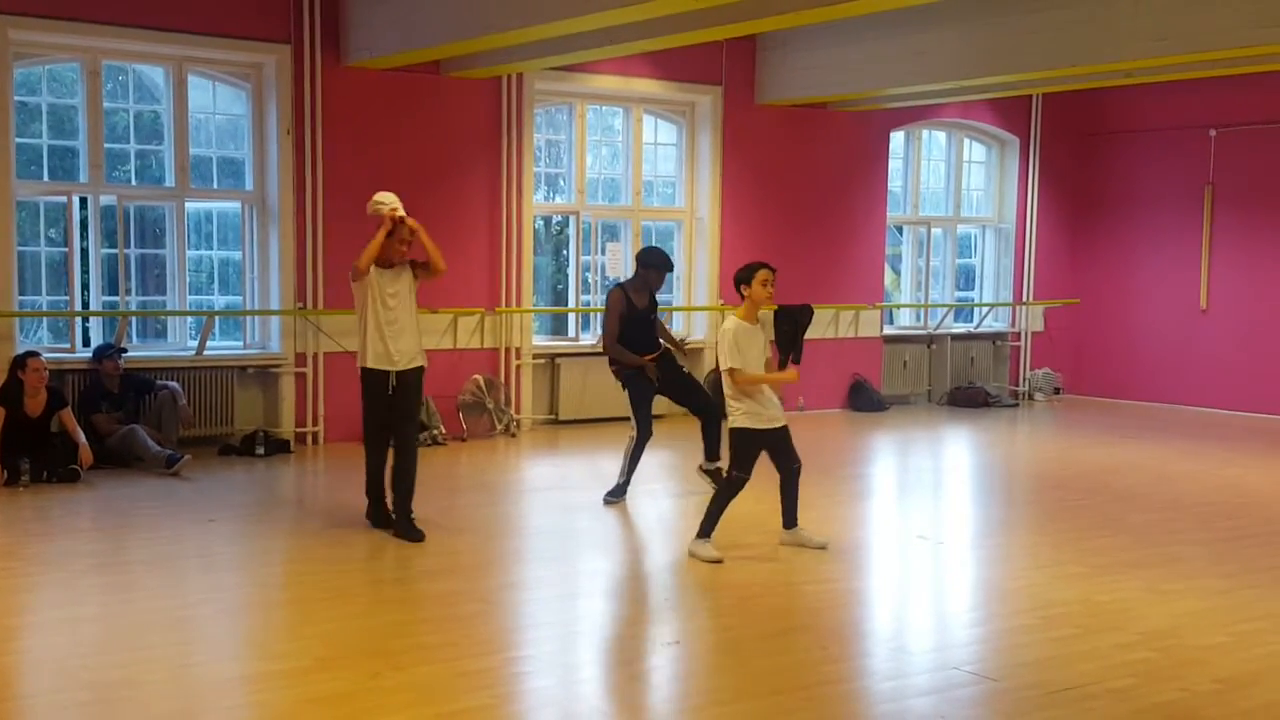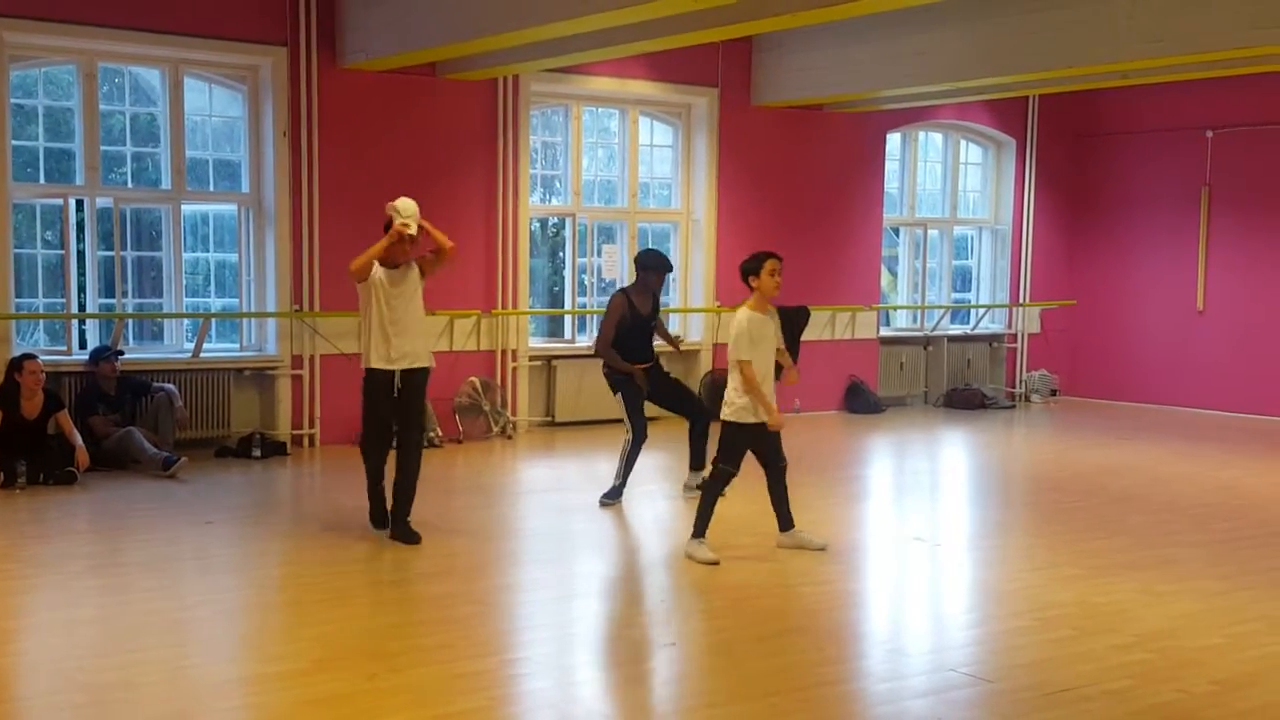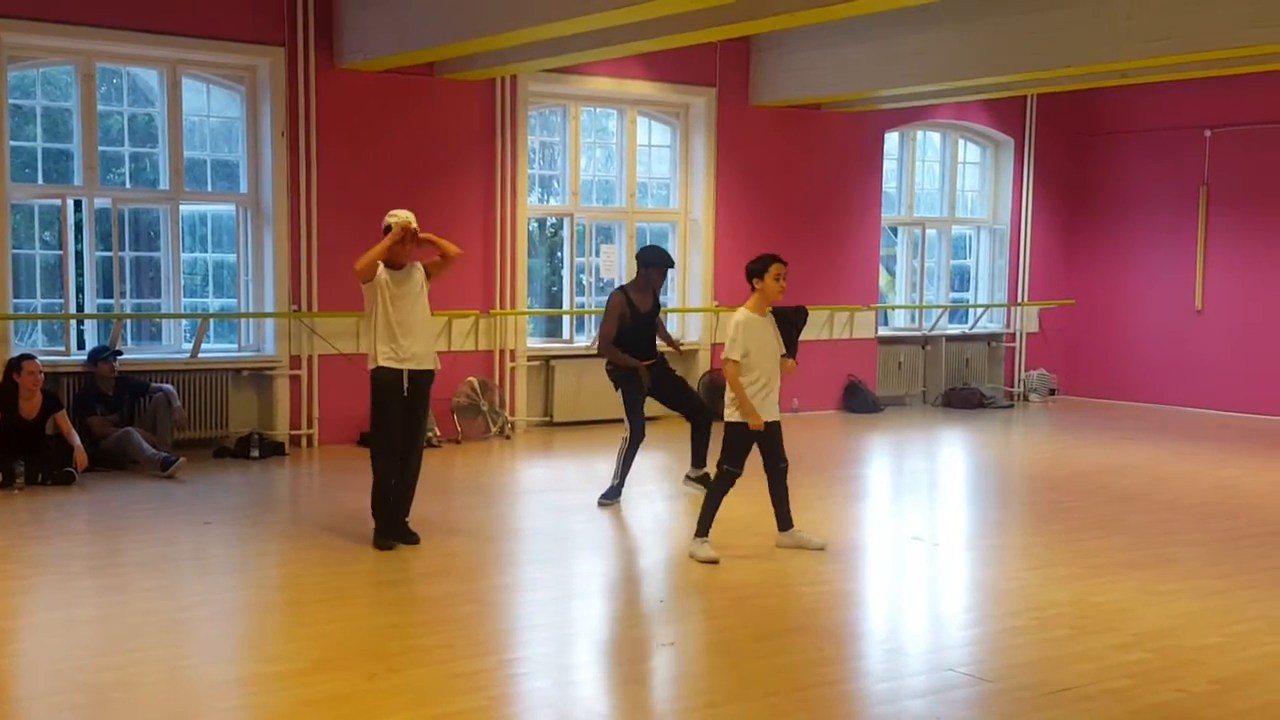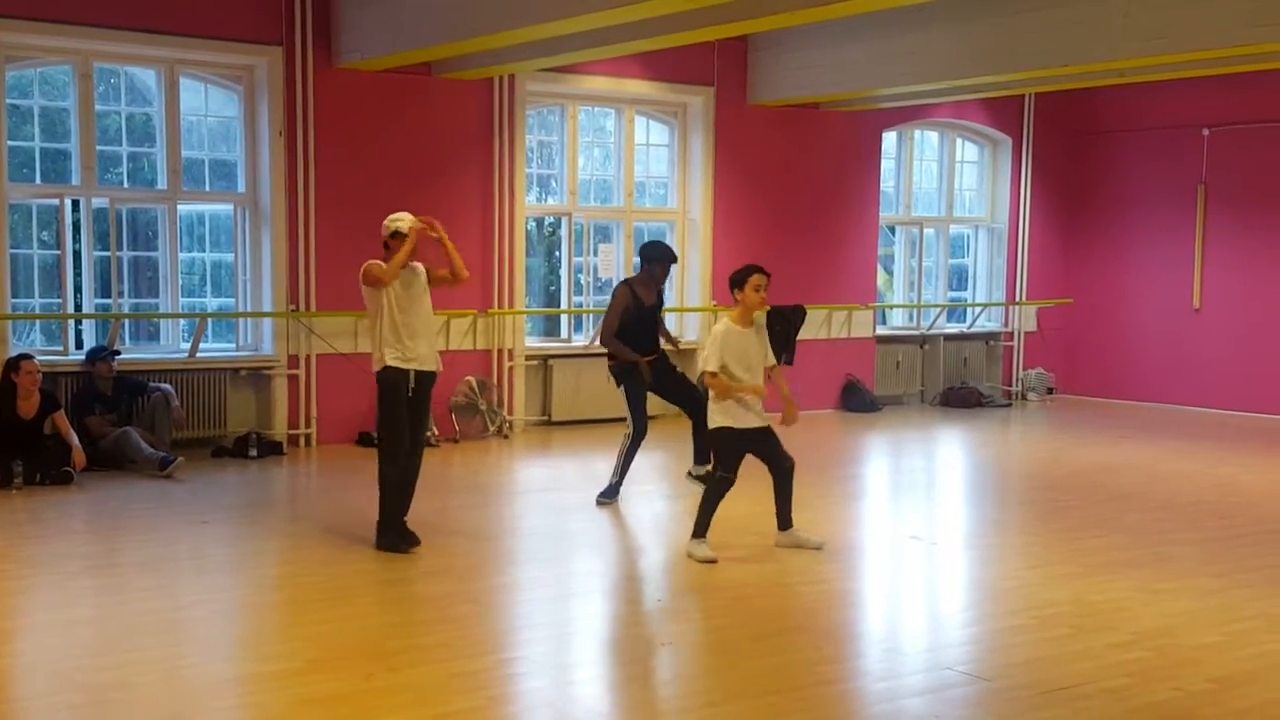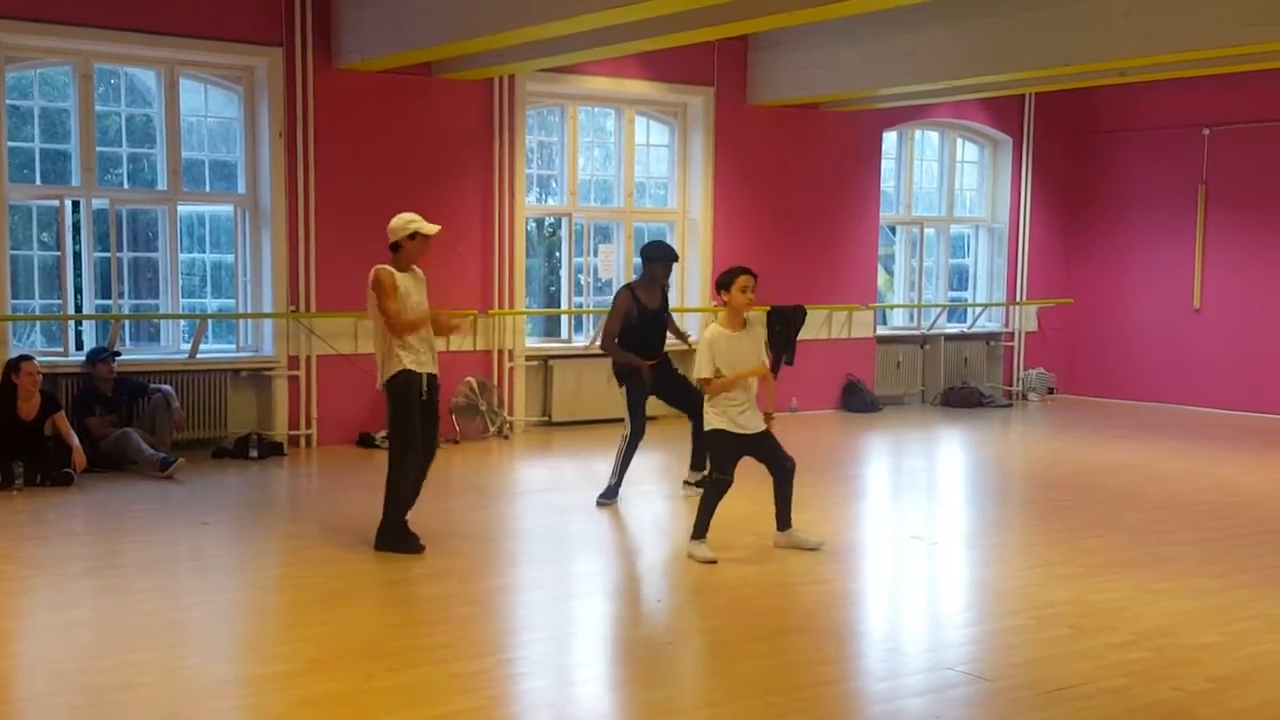
dt=0.2s
person 1, frame 1
left shoulder: (411, 269)
right shoulder: (363, 274)
left elbow: (440, 268)
right elbow: (362, 264)
left wrist: (417, 228)
right wrist: (386, 225)
left hip: (410, 365)
right hip: (375, 366)
left knee: (406, 441)
right knee: (376, 441)
left ankle: (403, 516)
right ankle: (376, 505)
person 1, frame 2
left shoulder: (418, 268)
right shoulder: (371, 273)
left elbow: (448, 249)
right elbow: (354, 269)
left wrist: (421, 224)
right wrist: (389, 237)
left hip: (415, 365)
right hip: (379, 366)
left knee: (411, 443)
right knee: (374, 441)
left ankle: (401, 519)
right ankle: (377, 498)
person 1, frame 3
left shoulder: (421, 272)
right shoulder: (375, 274)
left elbow: (455, 254)
right elbow: (359, 268)
left wrist: (424, 236)
right wrist: (392, 236)
left hip: (421, 366)
right hip: (386, 366)
left knee: (412, 447)
right knee: (386, 444)
left ankle: (398, 520)
right ankle: (382, 521)
person 1, frame 4
left shoulder: (422, 272)
right shoulder: (373, 270)
left elbow: (462, 277)
right elbow: (384, 277)
left wrist: (442, 237)
right wrist: (410, 239)
left hip: (424, 367)
right hip: (392, 367)
left knee: (414, 449)
right knee: (394, 448)
left ankle: (398, 521)
right ankle: (388, 529)
person 1, frame 5
left shoulder: (419, 276)
right shoulder: (383, 275)
right elbow: (398, 325)
left wrist: (446, 324)
right wrist: (434, 317)
left hip: (427, 371)
right hip: (401, 372)
left knee: (425, 450)
right knee: (406, 452)
left ankle: (397, 520)
right ankle: (390, 531)
person 2, frame 1
left shoulder: (759, 326)
right shoulder: (730, 329)
right elbow: (736, 377)
left wrist: (778, 382)
right wrist: (779, 377)
left hip: (771, 414)
right hip: (745, 419)
left knee: (791, 467)
right knee: (736, 479)
left ankle: (790, 530)
right ankle: (701, 539)
person 2, frame 2
left shoulder: (772, 316)
right shoulder: (743, 320)
right elbow: (745, 371)
left wrist: (789, 366)
right wrist: (769, 409)
left hip: (766, 412)
right hip: (740, 412)
left knee: (777, 467)
right knee: (722, 473)
left ankle: (787, 531)
right ankle: (696, 539)
person 2, frame 3
left shoulder: (768, 319)
right shoulder: (741, 321)
right elbow: (729, 370)
left wrist: (787, 364)
right wrist: (749, 412)
left hip: (768, 412)
right hip: (742, 414)
left knee: (778, 468)
right knee: (728, 474)
left ankle: (786, 531)
right ankle: (700, 539)
person 2, frame 4
left shoulder: (760, 328)
right shoulder: (721, 332)
left elbow: (771, 369)
right elbow: (710, 379)
left wrist: (789, 400)
right wrist: (751, 389)
left hip: (755, 418)
right hip: (727, 418)
left knee: (784, 465)
right knee: (723, 478)
left ankle: (786, 531)
right ankle: (697, 539)
person 2, frame 5
left shoulder: (755, 330)
right shoulder: (711, 337)
left elbow: (765, 372)
right elbow: (708, 386)
left wrist: (769, 411)
right wrist: (747, 373)
left hip: (752, 420)
right hip: (722, 422)
left knee: (785, 466)
right knee: (720, 480)
left ankle: (785, 531)
right ankle: (697, 540)
person 3, frame 1
left shoulder: (649, 292)
right shoulder: (617, 296)
right elbow: (609, 345)
left wrist: (673, 343)
right wrist: (643, 364)
left hip: (662, 361)
right hip: (633, 369)
left knee: (710, 409)
right knee: (642, 429)
left ankle: (710, 465)
right ankle: (622, 484)
person 3, frame 2
left shoulder: (652, 295)
right shoulder: (620, 301)
right elbow: (601, 348)
left wrist: (670, 340)
right wrist: (633, 371)
left hip: (651, 369)
right hip: (623, 375)
left knee: (700, 413)
right knee: (637, 432)
left ankle: (695, 479)
right ankle: (617, 487)
person 3, frame 3
left shoulder: (654, 292)
right shoulder: (619, 299)
right elbow: (604, 347)
left wrist: (669, 340)
right wrist: (637, 366)
left hip: (656, 366)
right hip: (627, 371)
left knee: (701, 412)
right knee: (635, 431)
left ankle: (696, 472)
right ankle: (616, 486)
person 3, frame 4
left shoulder: (657, 288)
right shoulder: (624, 292)
right elbow: (606, 339)
left wrist: (667, 337)
right wrist: (638, 361)
left hip: (656, 361)
right hip: (627, 366)
left knee: (699, 406)
right knee: (637, 427)
left ankle: (700, 469)
right ankle: (614, 485)
person 3, frame 5
left shoulder: (662, 288)
right shoulder: (626, 297)
right elbow: (607, 343)
left wrist: (678, 333)
right wrist: (640, 365)
left hip: (660, 364)
right hip: (632, 370)
left knee: (701, 409)
right knee: (635, 429)
left ankle: (695, 477)
right ankle: (613, 487)
